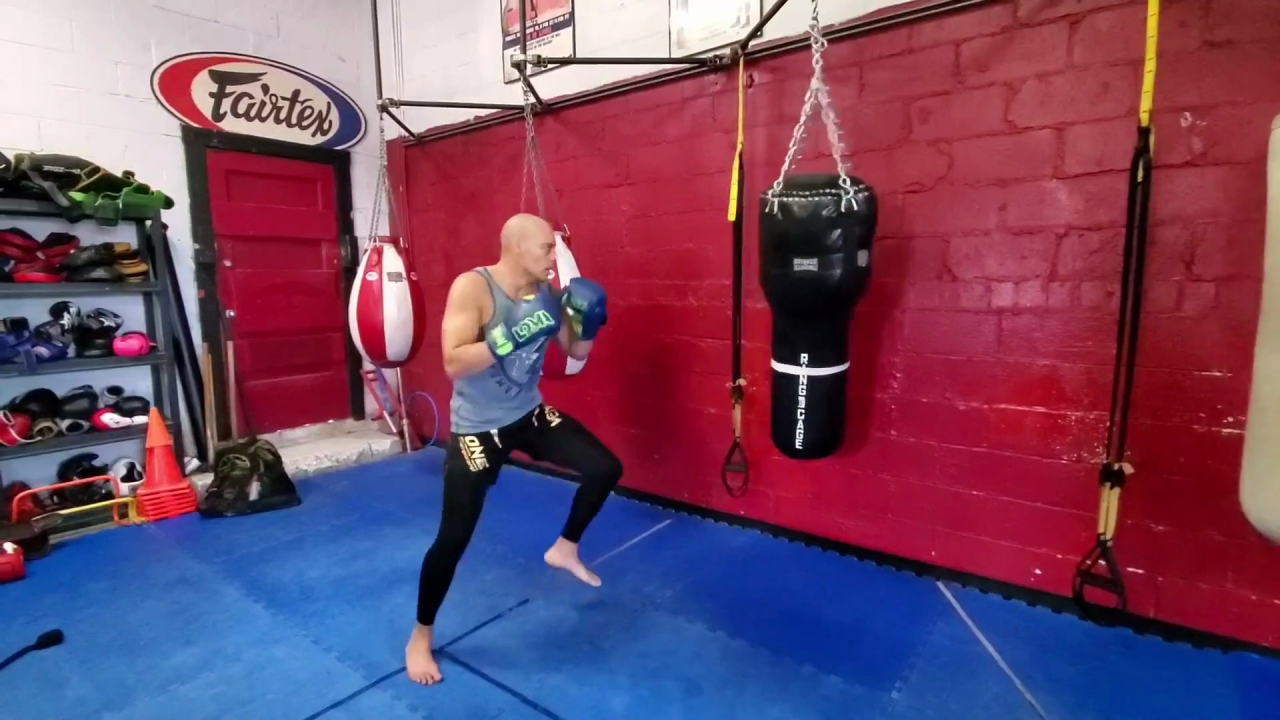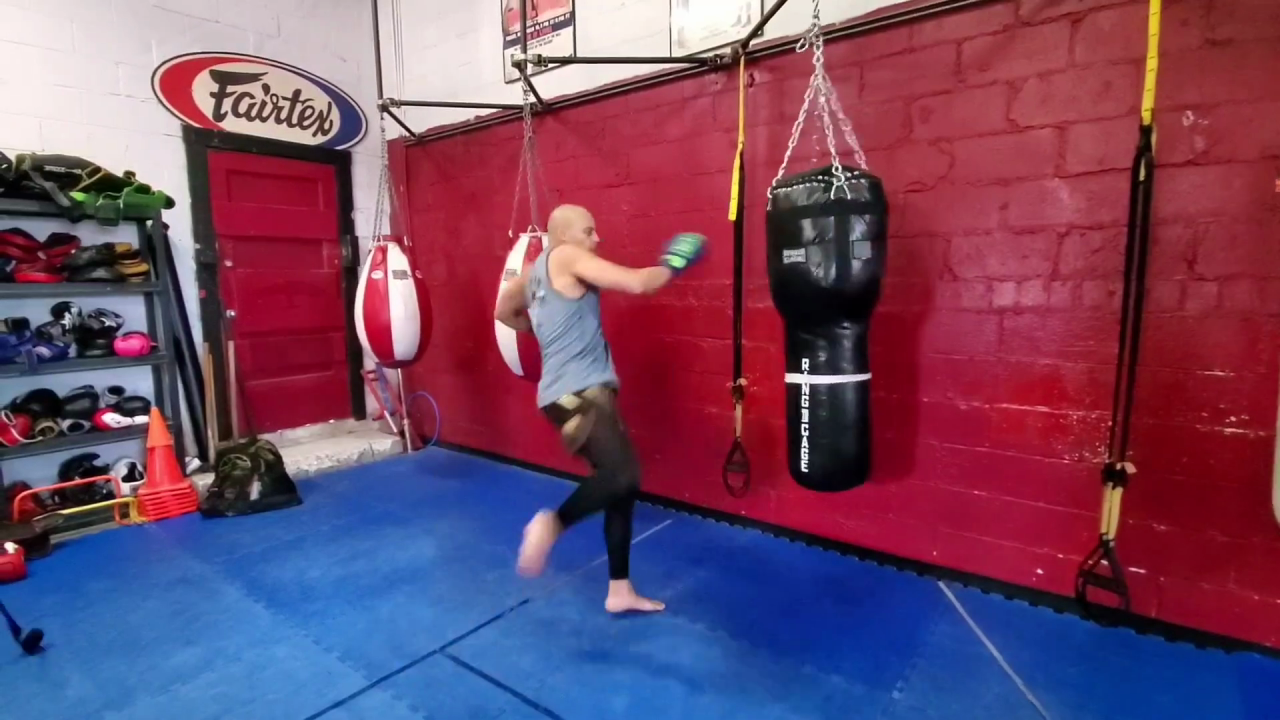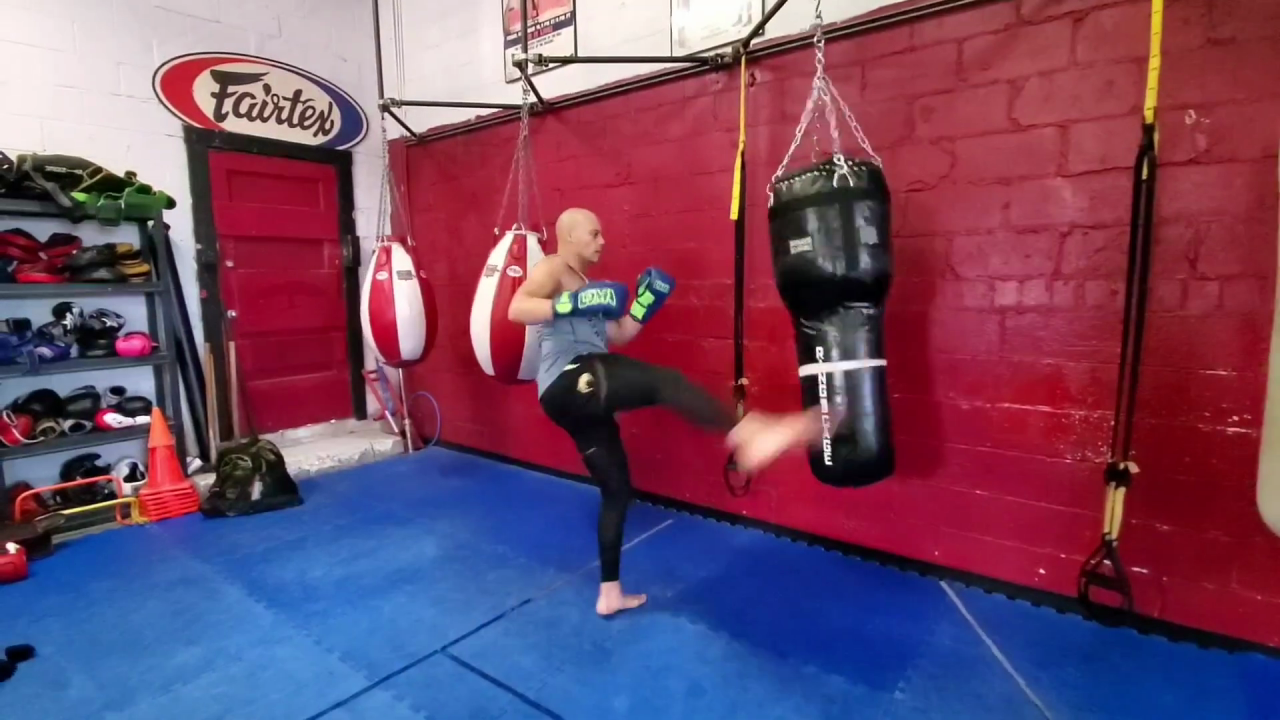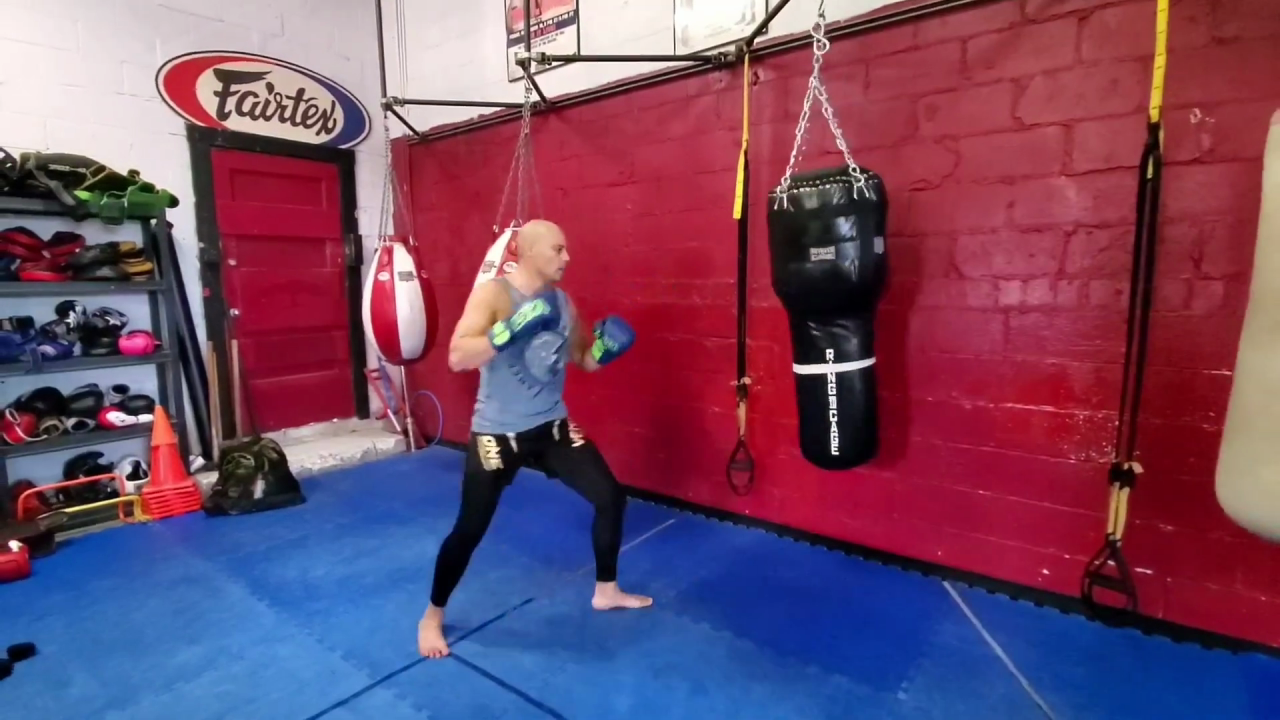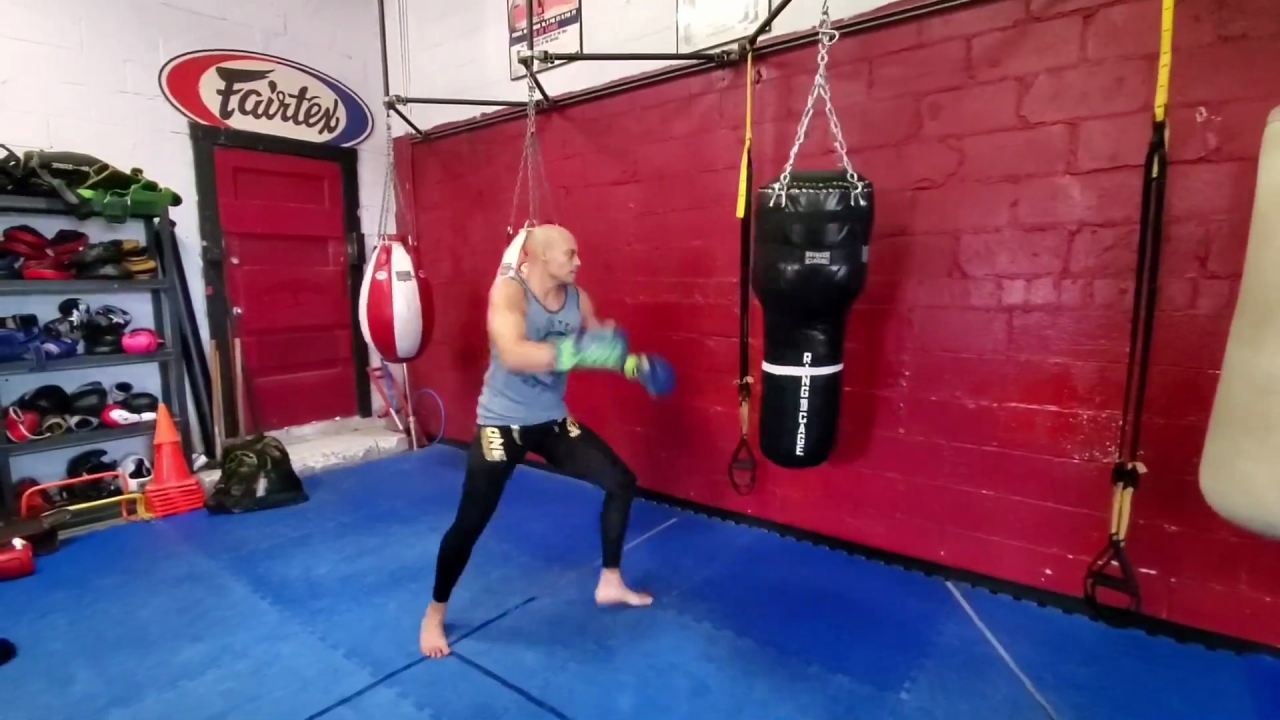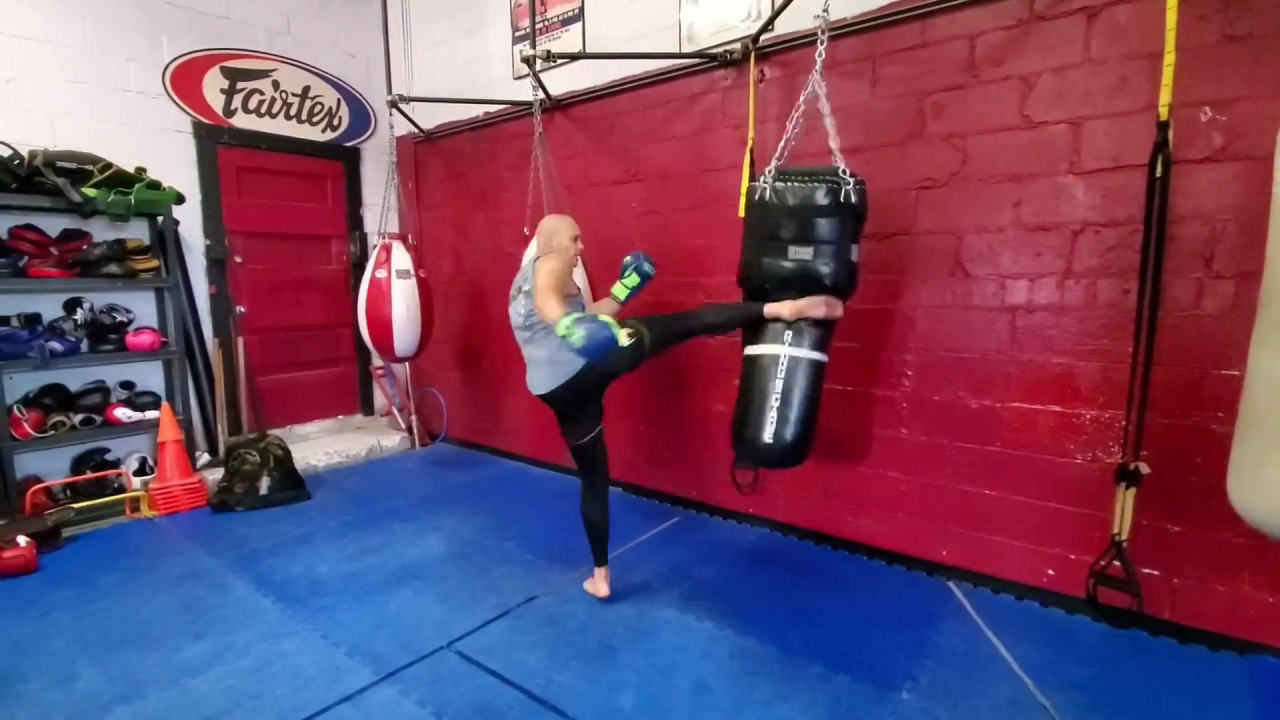
dt=0.4s
person 1, frame 1
left shoulder: (545, 292)
right shoulder: (471, 287)
left elbow: (576, 348)
right elbow: (454, 364)
left wrist: (586, 319)
right wrist: (511, 336)
left hip: (531, 415)
right hip: (477, 429)
left knee: (606, 468)
right knee: (453, 538)
left ankle: (565, 549)
right ankle: (420, 637)
person 1, frame 2
left shoulder: (533, 274)
right shoulder: (566, 256)
left elbow: (503, 312)
right elbow: (636, 284)
right wrist: (677, 259)
left hip: (579, 390)
right hip: (580, 391)
left knee: (620, 487)
right knee: (622, 477)
left ankle: (620, 590)
right ankle: (550, 525)
person 1, frame 3
left shoulder: (581, 278)
right shoulder: (553, 269)
left elbow: (616, 336)
right elbow: (518, 309)
left wrist: (644, 303)
right wrist: (577, 302)
left hip: (577, 397)
right hip: (572, 380)
left knee: (617, 488)
right knee: (662, 380)
left ankle: (611, 592)
right ankle: (746, 436)
person 1, frame 4
left shoulder: (562, 300)
right shoulder: (492, 294)
left elbow: (583, 361)
right elbow: (458, 358)
left wrist: (604, 347)
right wrist: (510, 331)
left hip: (552, 425)
right hip: (498, 433)
left knee: (610, 496)
right knee: (470, 530)
left ankle: (607, 591)
right ankle: (433, 613)
person 1, frame 5
left shoulder: (577, 298)
right shoulder: (509, 291)
left elbow: (606, 345)
right elbow: (515, 356)
left wrist: (642, 367)
right wrist: (580, 352)
left hip: (553, 421)
right hip: (502, 425)
left knee: (621, 483)
right knee: (470, 524)
left ankle: (611, 582)
right ankle: (435, 613)
person 1, frame 6
left shoulder: (526, 278)
right shoulder: (551, 264)
right elbow: (546, 300)
left wrist: (625, 287)
right wrist: (574, 327)
left hip: (555, 388)
right hip: (584, 365)
left knee: (594, 478)
right knee: (685, 324)
left ankle: (599, 577)
right ankle: (780, 310)
